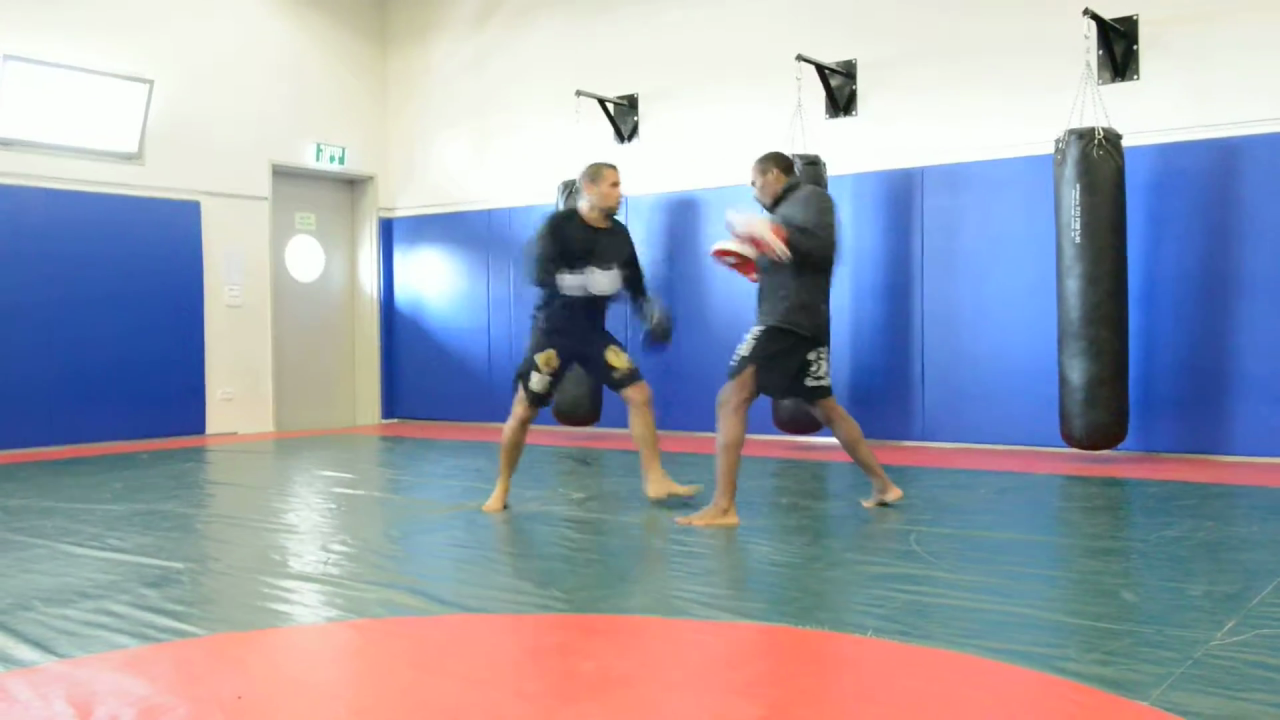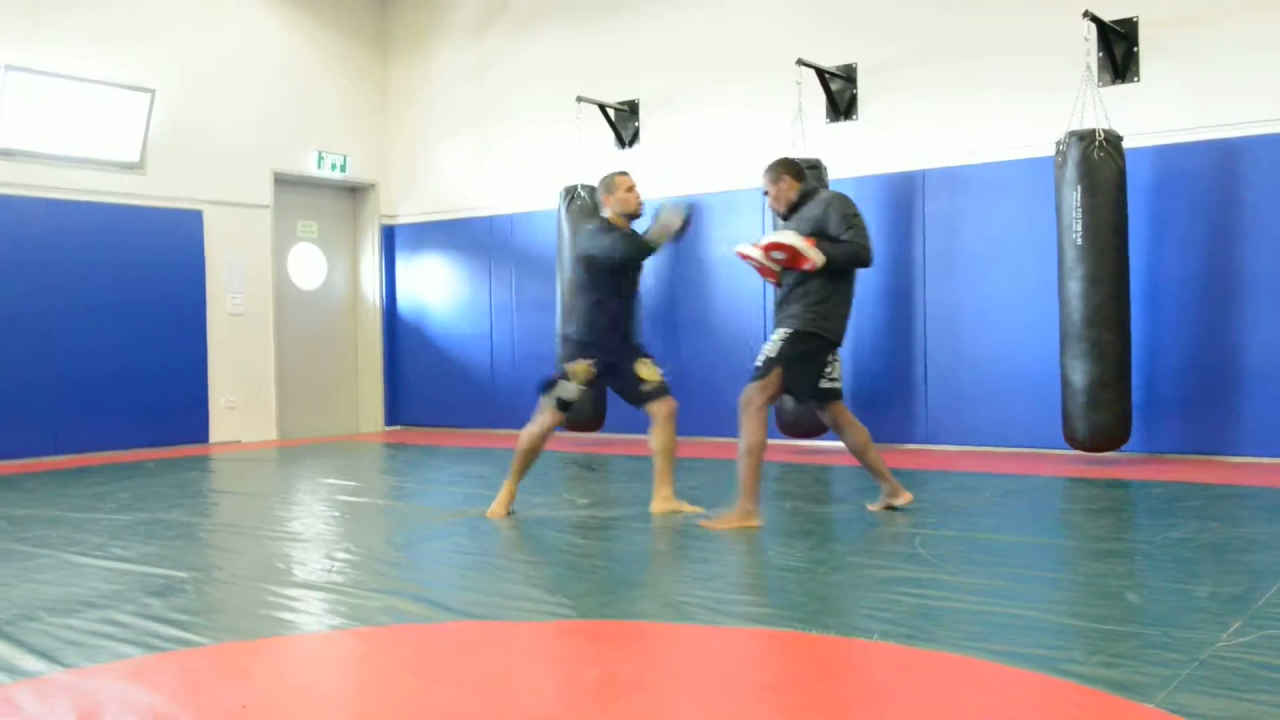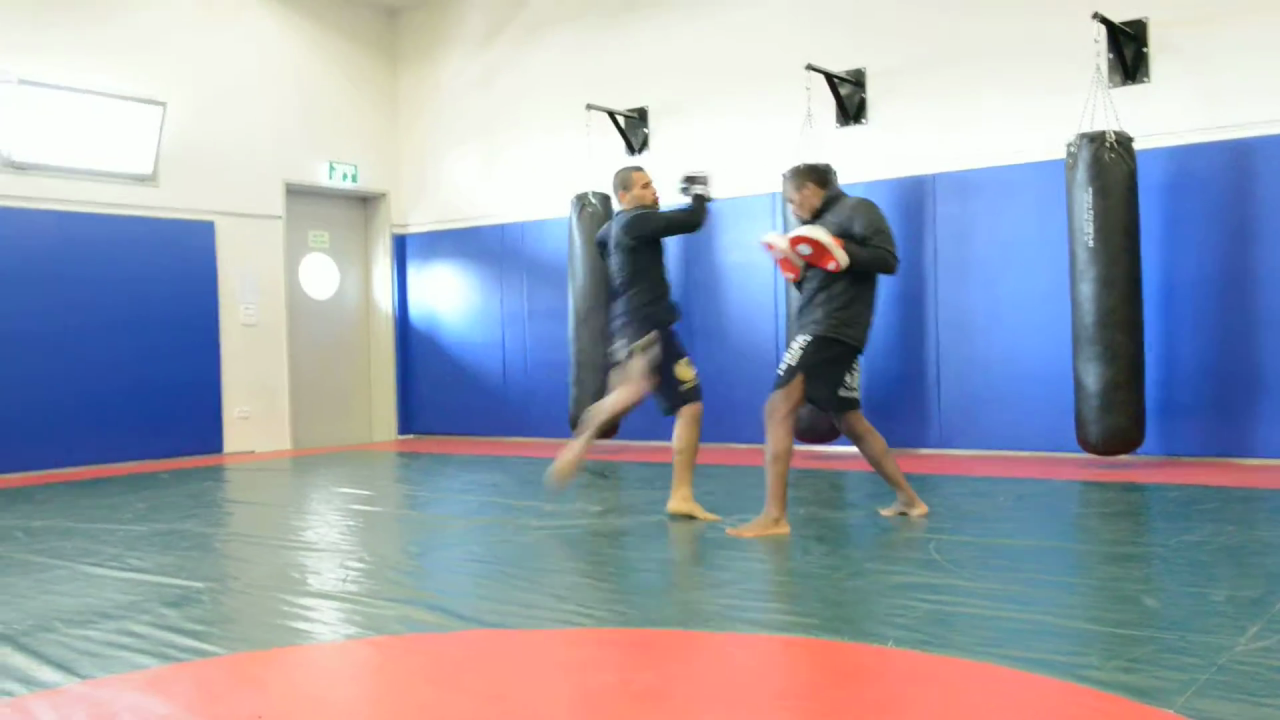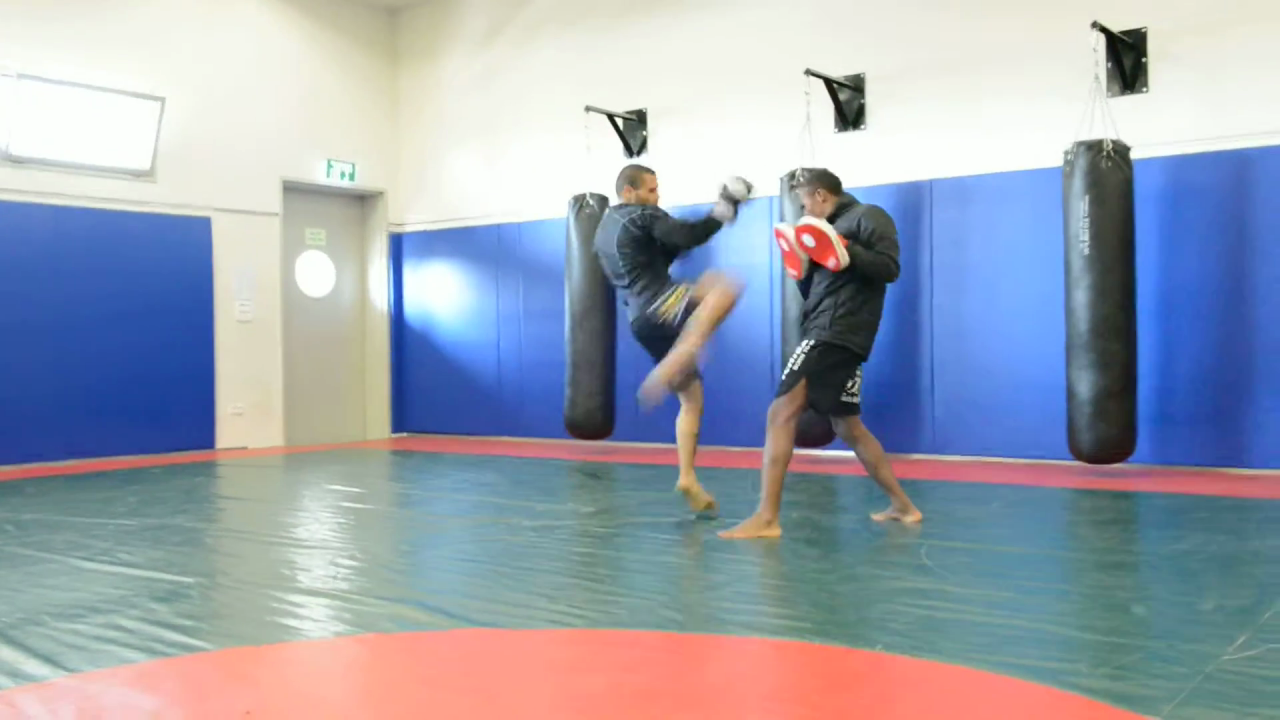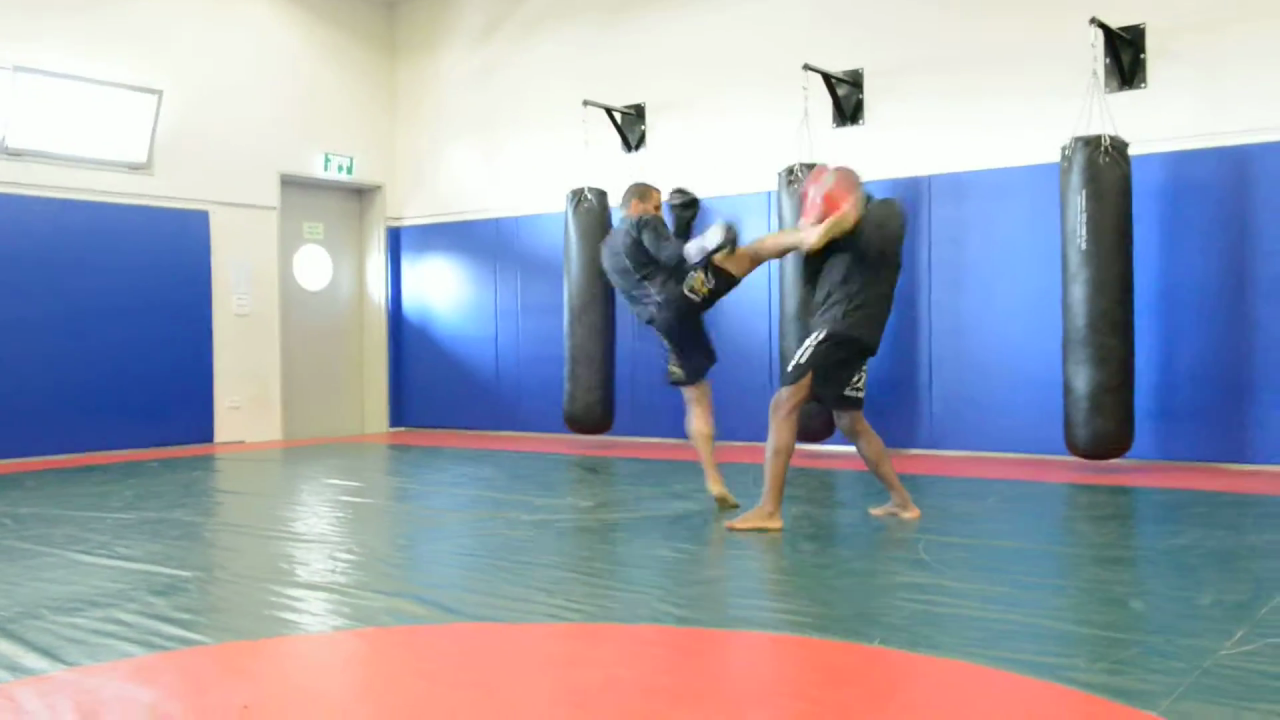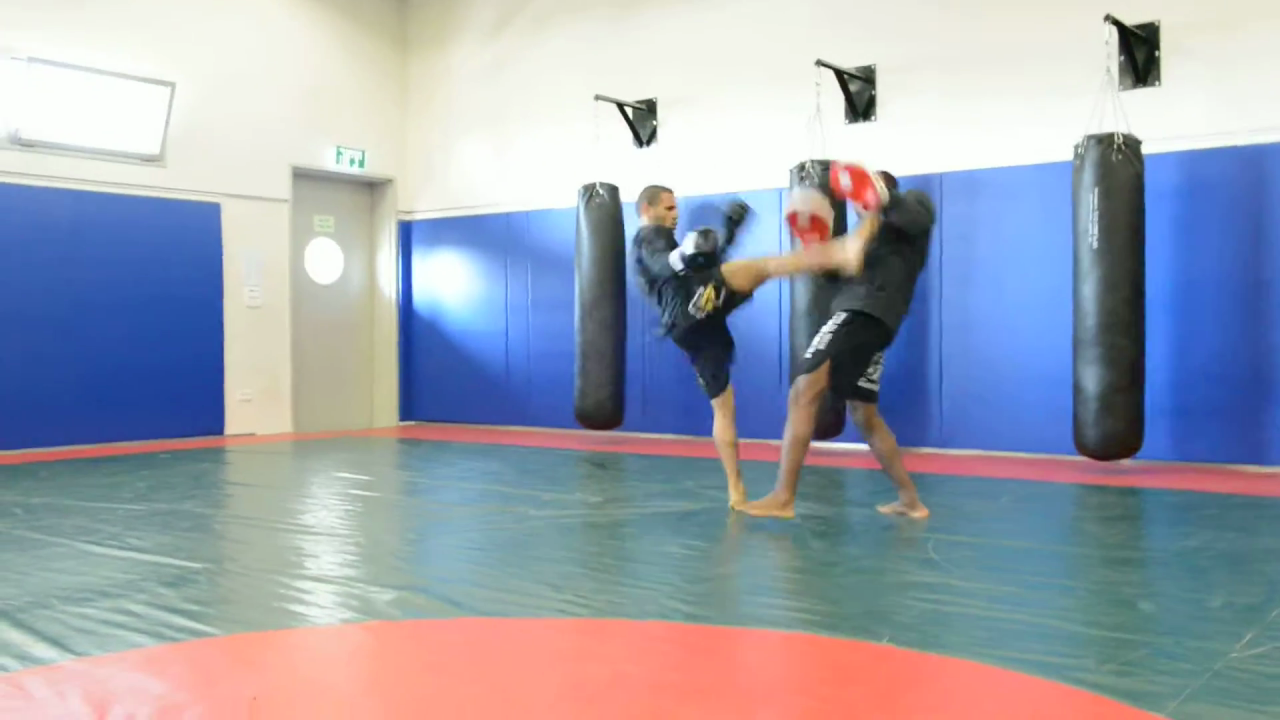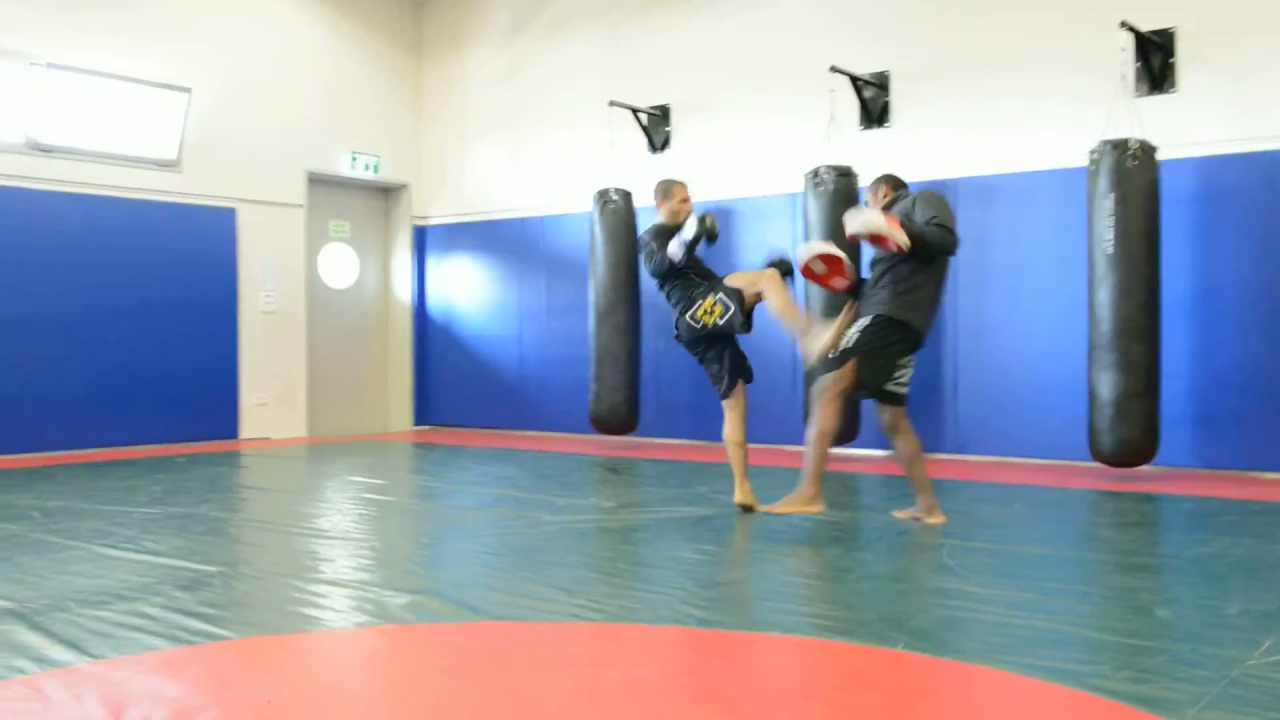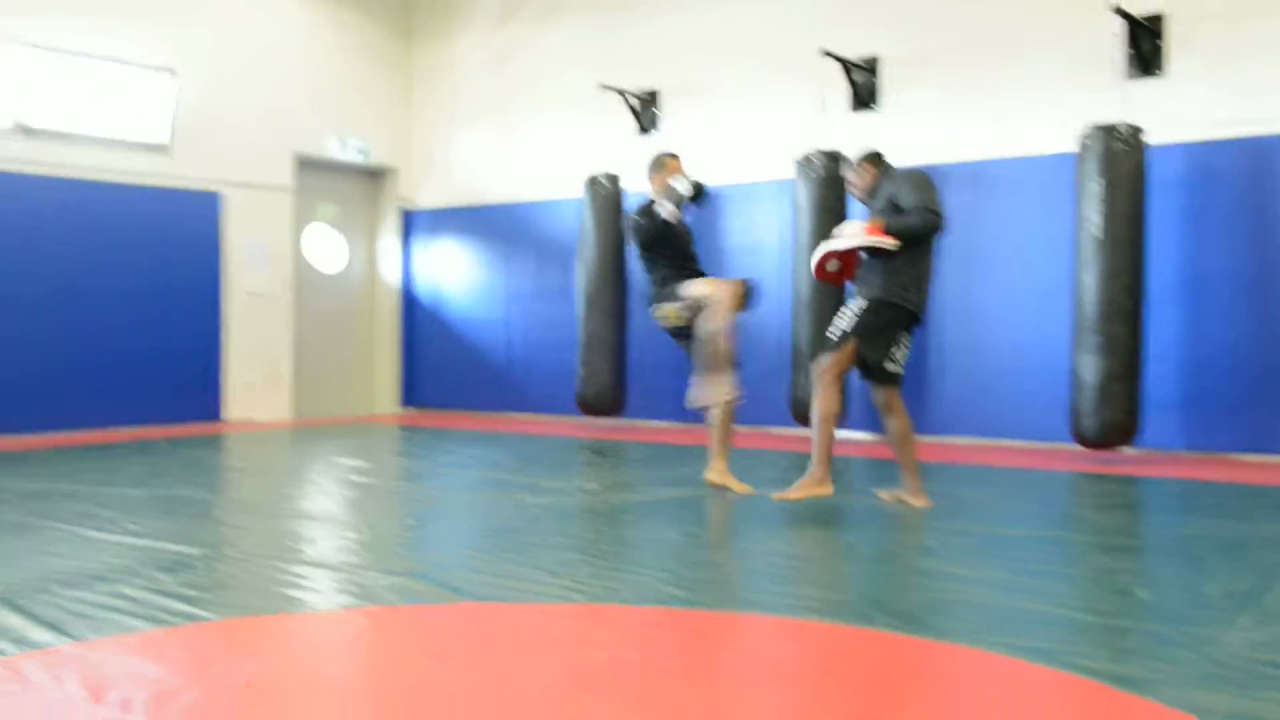
dt=0.1s
person 1, frame 1
left shoulder: (810, 197)
right shoulder: (786, 209)
left elbow: (821, 249)
left wrist: (772, 235)
right wrist: (755, 262)
left hip: (785, 321)
right hip: (804, 323)
left knee: (732, 399)
right knee: (825, 408)
left ankle: (723, 505)
right ankle: (883, 484)
person 1, frame 2
left shoulder: (833, 204)
right shoulder: (797, 221)
left elbow: (861, 254)
left wrist: (816, 253)
right wrist: (778, 266)
left hip: (809, 324)
right hip: (804, 324)
left knee: (753, 400)
right knee: (834, 412)
left ankle: (746, 507)
right ankle: (893, 489)
person 1, frame 3
left shoulder: (859, 210)
right shoulder: (821, 224)
left elbow: (888, 260)
left wrist: (845, 253)
right wrist: (797, 268)
left hip: (831, 329)
right hip: (822, 328)
left knee: (780, 408)
right knee: (851, 421)
left ankle: (774, 516)
right ankle: (909, 498)
person 1, frame 4
left shoulder: (868, 217)
right shoulder: (826, 230)
left elbow: (889, 268)
right elbow: (816, 293)
left wrist: (846, 253)
right wrist: (802, 264)
left hip: (835, 335)
right hip: (829, 335)
left knee: (781, 414)
right knee: (849, 425)
left ankle: (766, 518)
right ankle: (902, 505)
person 1, frame 5
left shoulder: (885, 211)
right shoulder: (844, 232)
left elbow: (883, 244)
right elbow: (818, 285)
left wrist: (850, 218)
right wrist: (810, 247)
left hip: (844, 328)
right hip: (842, 327)
left knee: (784, 404)
right knee: (850, 420)
left ankle: (769, 508)
right ankle: (901, 500)
person 1, frame 6
left shoulder: (911, 200)
right shoulder: (876, 225)
left elbow: (917, 221)
right elbow: (846, 272)
left hip: (863, 313)
right hip: (864, 316)
left knee: (803, 393)
right knee: (865, 414)
left ankle: (783, 496)
right ankle: (910, 499)
person 1, frame 7
left shoulder: (924, 201)
right shoulder: (902, 218)
left elbow: (945, 241)
left wrist: (897, 233)
left hip: (891, 316)
right hip: (895, 319)
left knee: (827, 389)
right knee: (893, 417)
left ankle: (809, 492)
right ankle: (927, 505)
person 1, frame 8
left shoulder: (909, 180)
right shoulder: (883, 202)
left elbow: (930, 219)
left wrist: (879, 227)
right wrist: (851, 268)
left hip: (884, 299)
right hip: (891, 301)
left knee: (827, 370)
right knee: (886, 396)
left ankle: (819, 474)
right ankle: (912, 487)
person 2, frame 1
left shoulder: (618, 232)
right shoulder: (559, 224)
left elbow: (634, 281)
right elbow: (541, 275)
left wrist: (653, 312)
right wrist: (587, 280)
left hip: (592, 332)
right hip: (555, 331)
left knee: (640, 396)
right knee: (522, 414)
left ankle: (657, 481)
right ankle: (501, 488)
person 2, frame 2
left shoulder: (630, 240)
right shoulder: (598, 233)
right elbow: (624, 249)
right wrist: (666, 227)
left hip: (621, 345)
right hip: (586, 344)
left knee: (665, 409)
right knee: (547, 422)
left ankle: (664, 497)
right ankle: (508, 491)
person 2, frame 3
left shoulder: (619, 225)
right shoulder: (634, 220)
left elbow: (603, 242)
right elbow: (691, 221)
right wrist: (698, 190)
left hip: (659, 329)
right hip: (638, 326)
left knee: (692, 409)
right knee: (634, 393)
left ankle: (682, 497)
right ankle: (579, 445)
person 2, frame 4
left shoulder: (605, 229)
right shoulder: (639, 214)
right elbow: (687, 236)
right wrist: (728, 204)
left hip: (645, 317)
right hip: (659, 302)
left knee: (693, 398)
right knee: (724, 290)
left ankle: (688, 479)
right ankle: (676, 363)
person 2, frame 5
left shoulder: (610, 250)
right shoulder: (641, 225)
right elbow: (679, 256)
left wrist: (682, 217)
right wrist: (710, 242)
left hip: (665, 317)
right hip: (679, 293)
left knee: (697, 404)
right knee: (748, 253)
left ankle: (715, 482)
right ankle: (810, 236)
person 2, frame 6
left shoulder: (649, 244)
right shoulder: (649, 235)
left elbow: (704, 261)
right elbow: (665, 267)
left wrist: (729, 227)
right wrist: (686, 252)
left hip: (685, 327)
right hip: (696, 304)
left knee: (723, 409)
right knee: (764, 265)
left ankle: (736, 491)
right ankle: (842, 256)
person 2, frame 7
left shoulder: (677, 236)
right shoulder: (656, 234)
left elbow: (711, 280)
right elbow: (659, 267)
left wrist: (769, 266)
right wrist: (687, 235)
left hip: (701, 327)
right hip: (699, 310)
left knee: (734, 407)
right knee: (768, 280)
left ankle: (742, 489)
right ankle: (814, 339)
person 2, frame 8
left shoulder: (678, 221)
right shoulder: (645, 213)
right elbow: (648, 235)
right wrist: (675, 199)
left hip: (692, 306)
right hip: (676, 302)
right knee: (724, 292)
left ankle: (719, 469)
right ankle: (710, 378)
